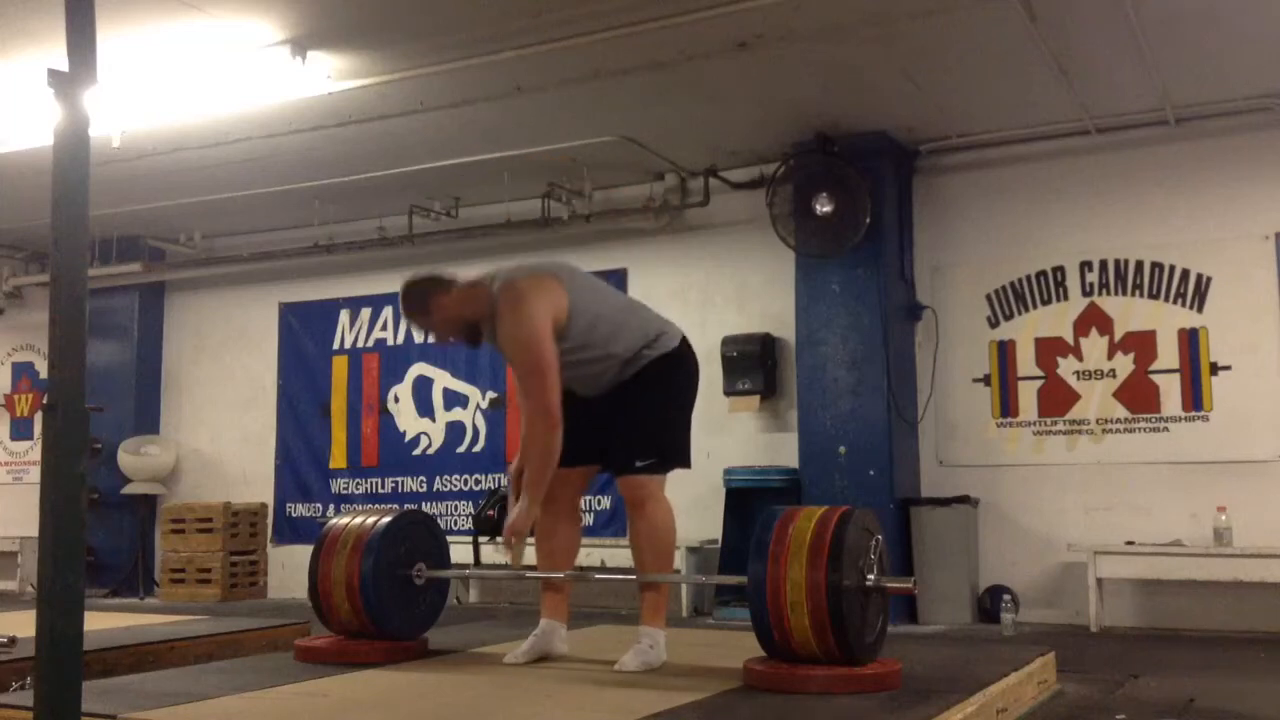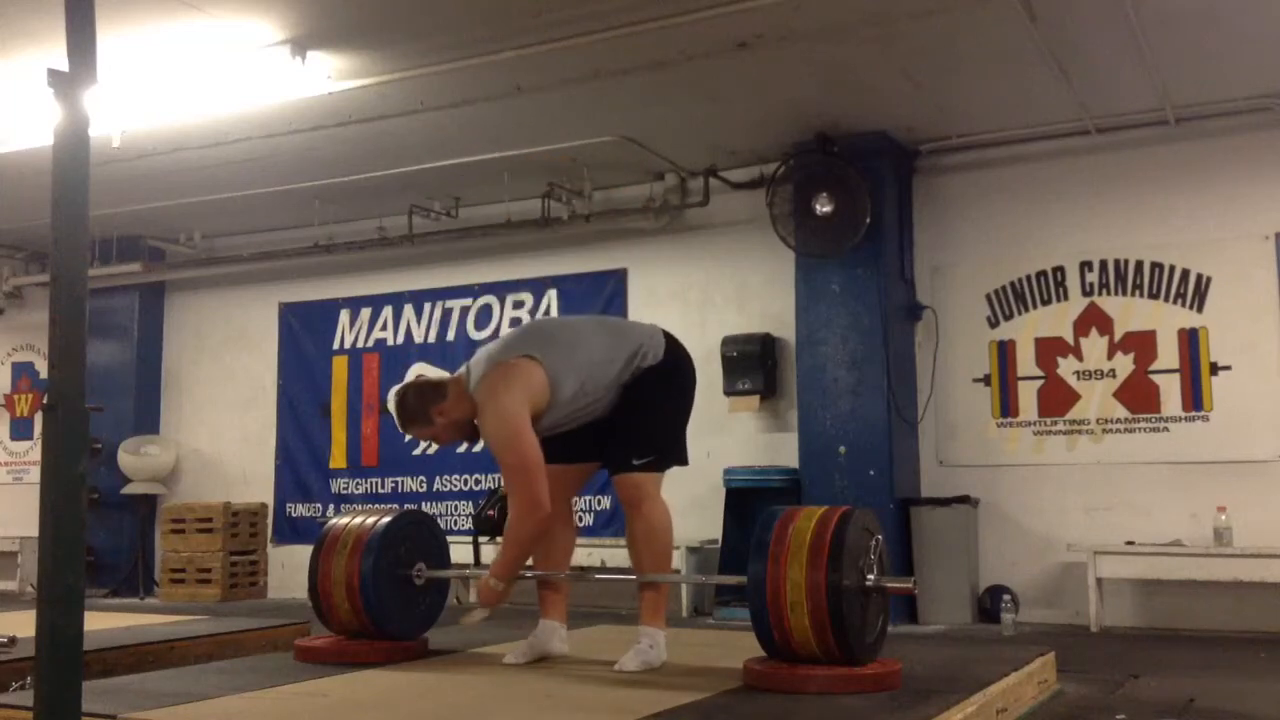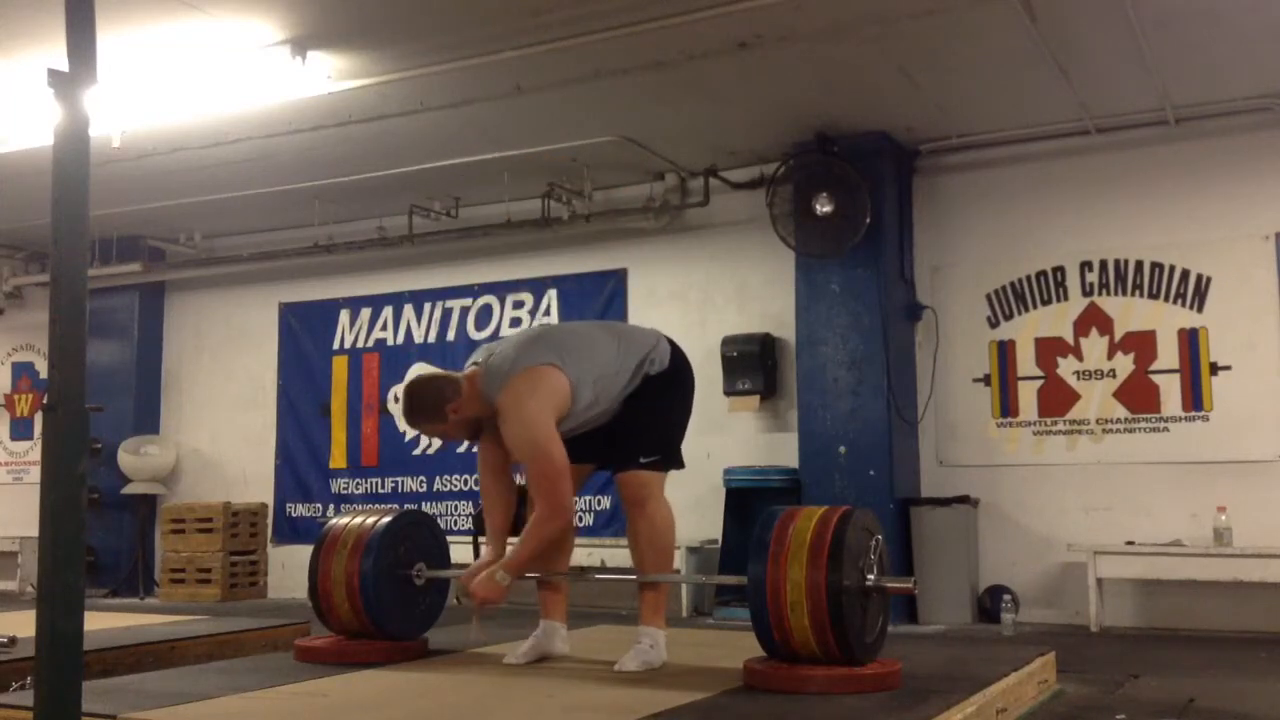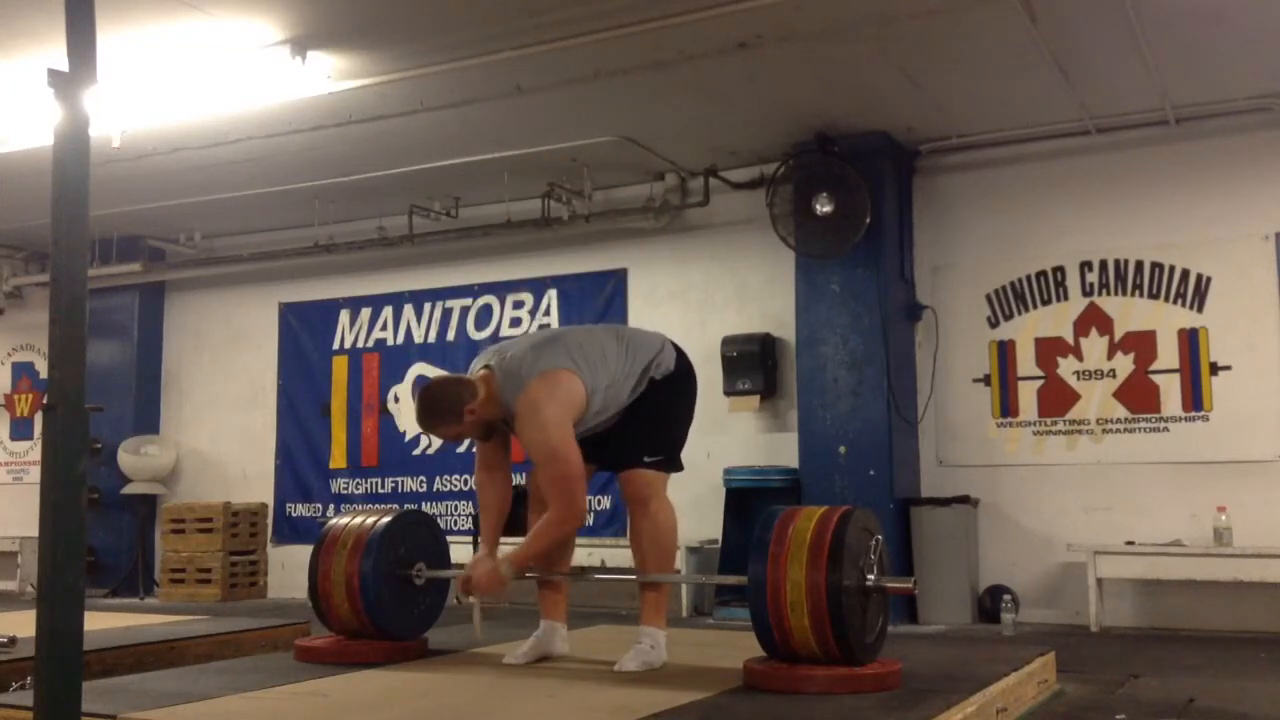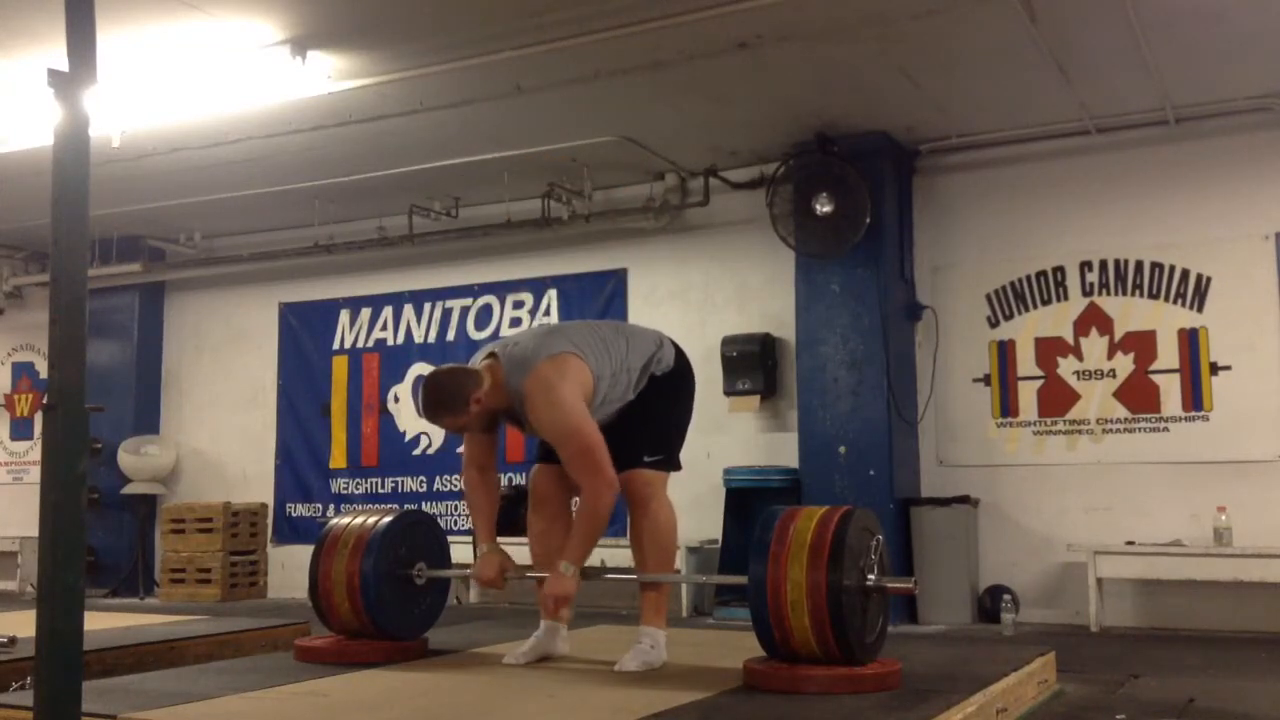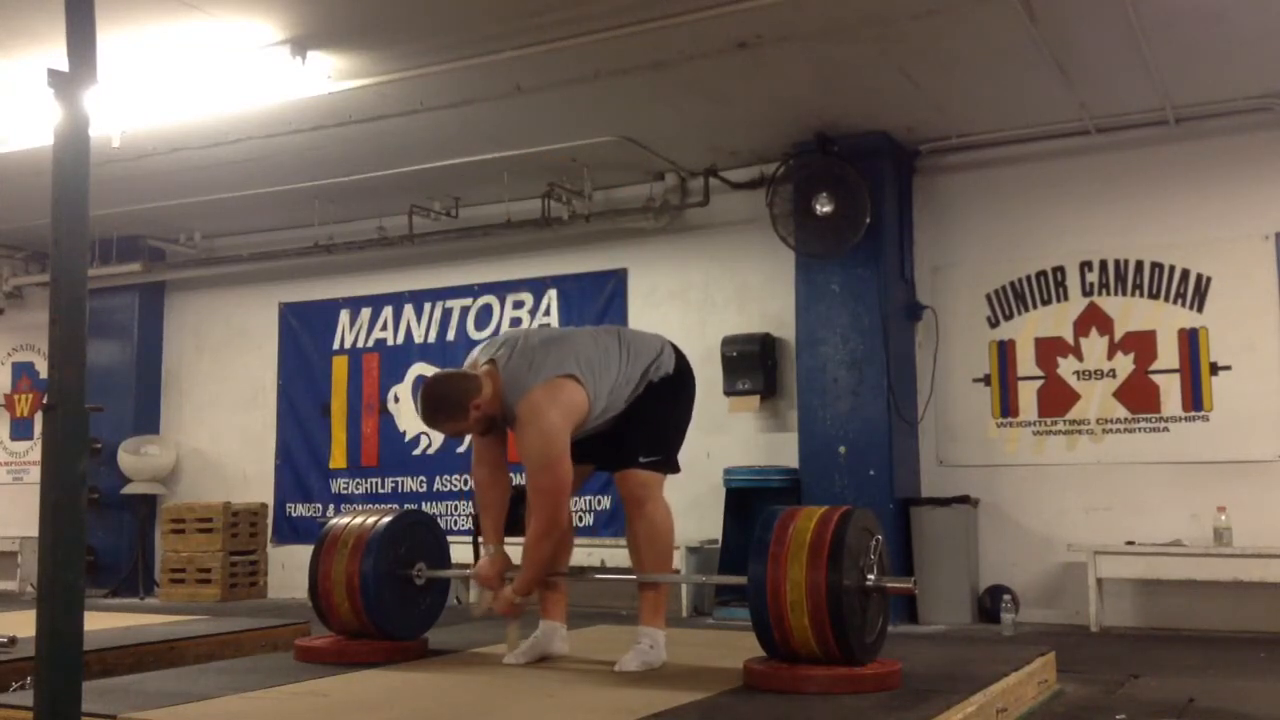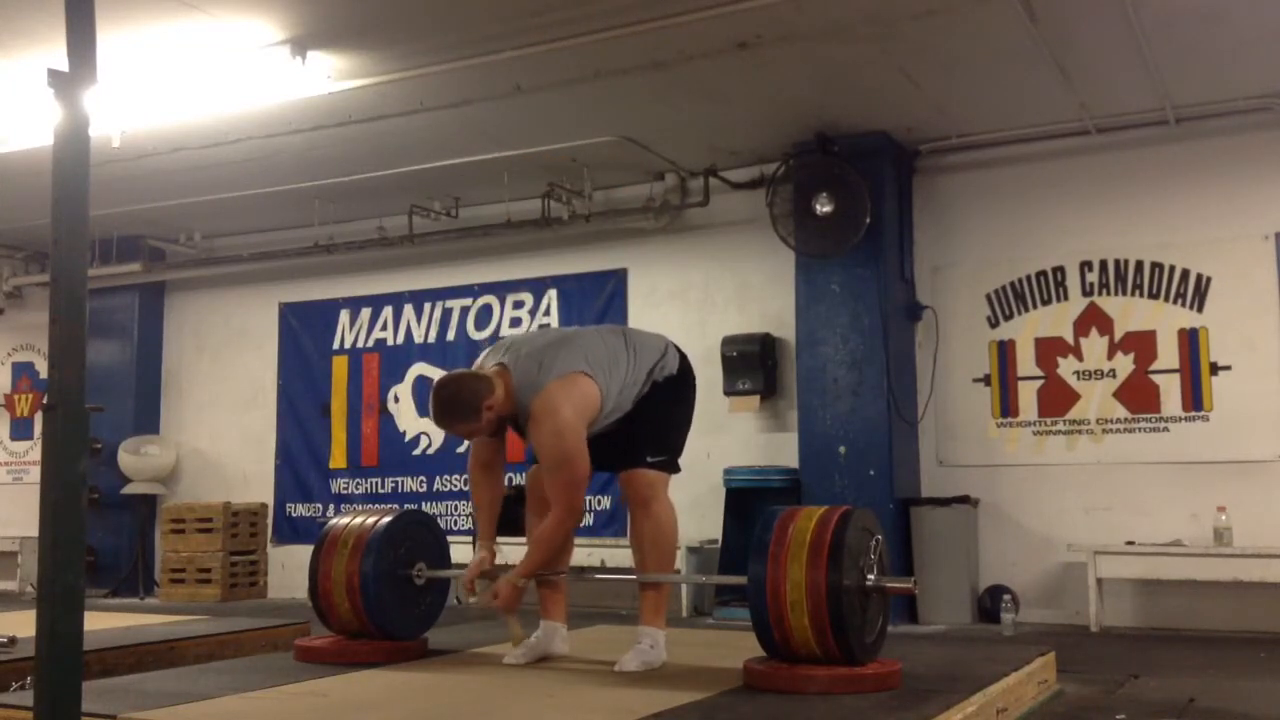
dt=0.7s
person 1, frame 1
left shoulder: (517, 308)
right shoulder: (488, 308)
left elbow: (547, 417)
left wrist: (527, 506)
right wrist: (526, 458)
left hip: (657, 364)
right hip: (601, 380)
left knee: (639, 488)
right knee: (556, 490)
left ankle: (653, 636)
right ankle: (552, 628)
person 1, frame 2
left shoulder: (496, 403)
right shoulder: (478, 382)
left elbow: (534, 508)
right elbow: (530, 495)
left wrist: (497, 579)
right wrist: (509, 564)
left hip: (654, 370)
right hip: (602, 389)
left knee: (636, 489)
right knee: (550, 490)
left ankle: (652, 635)
right ankle: (551, 629)
person 1, frame 3
left shoulder: (520, 405)
right shoulder: (475, 383)
left elbow: (558, 510)
right elbow: (494, 474)
left wrist: (502, 576)
right wrist: (493, 551)
left hip: (655, 376)
right hip: (602, 387)
left knee: (639, 489)
right knee: (544, 490)
left ankle: (652, 635)
right ankle: (552, 630)
person 1, frame 4
left shoulder: (537, 409)
right shoulder: (479, 384)
left elbow: (570, 511)
right elbow: (491, 472)
left wrist: (505, 567)
right wrist: (486, 551)
left hip: (659, 377)
right hip: (606, 388)
left knee: (641, 488)
right knee: (544, 490)
left ankle: (652, 635)
right ankle: (552, 630)
person 1, frame 5
left shoulder: (547, 395)
right shoulder: (474, 380)
left elbow: (602, 487)
right elbow: (478, 469)
left wrist: (566, 570)
right wrist: (486, 548)
left hip: (656, 376)
right hip: (605, 390)
left knee: (642, 487)
right knee: (544, 489)
left ankle: (652, 635)
right ankle: (552, 631)
person 1, frame 6
left shoulder: (540, 414)
right shoulder: (475, 375)
left elbow: (551, 518)
right elbow: (488, 468)
left wrist: (517, 592)
right wrist: (492, 549)
left hip: (657, 378)
right hip: (604, 383)
left knee: (637, 488)
right knee: (544, 491)
left ankle: (651, 635)
right ankle: (552, 629)
person 1, frame 7
left shoulder: (553, 413)
right shoulder: (482, 380)
left elbow: (569, 511)
right elbow: (485, 468)
left wrist: (518, 579)
right wrist: (484, 548)
left hip: (659, 379)
right hip: (607, 381)
left knee: (642, 487)
right knee: (540, 488)
left ankle: (652, 636)
right ankle: (552, 630)
